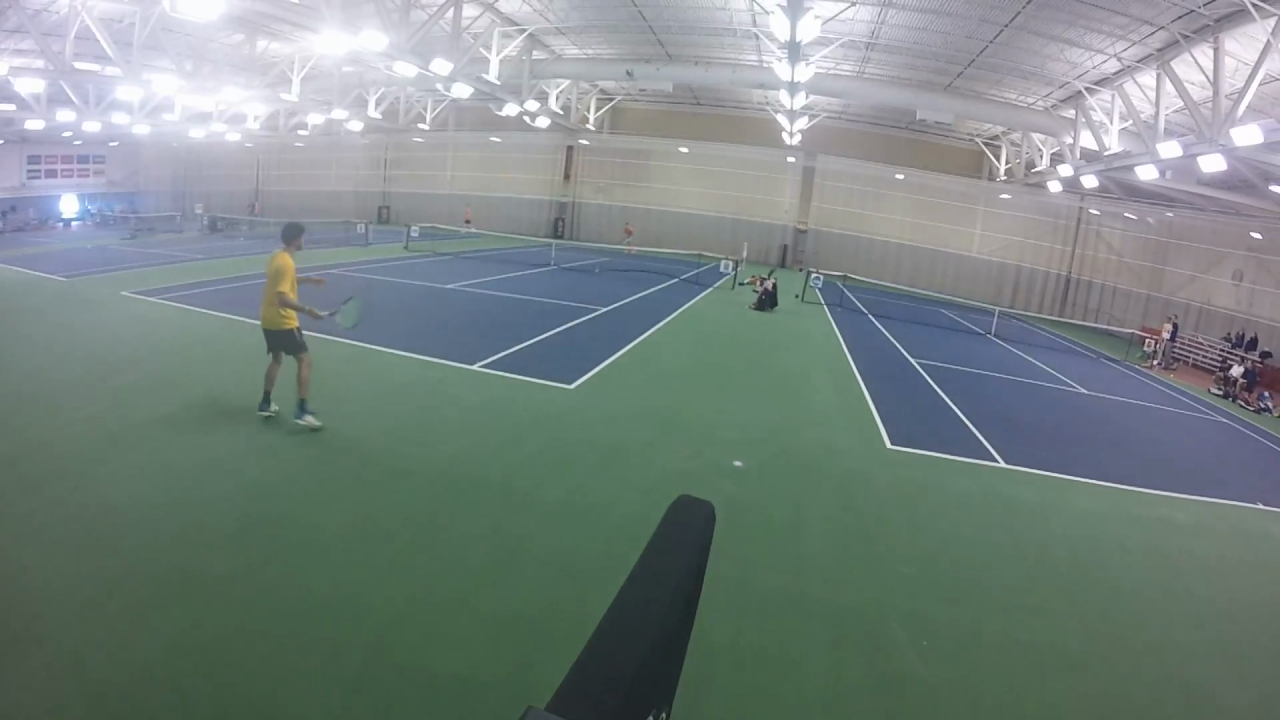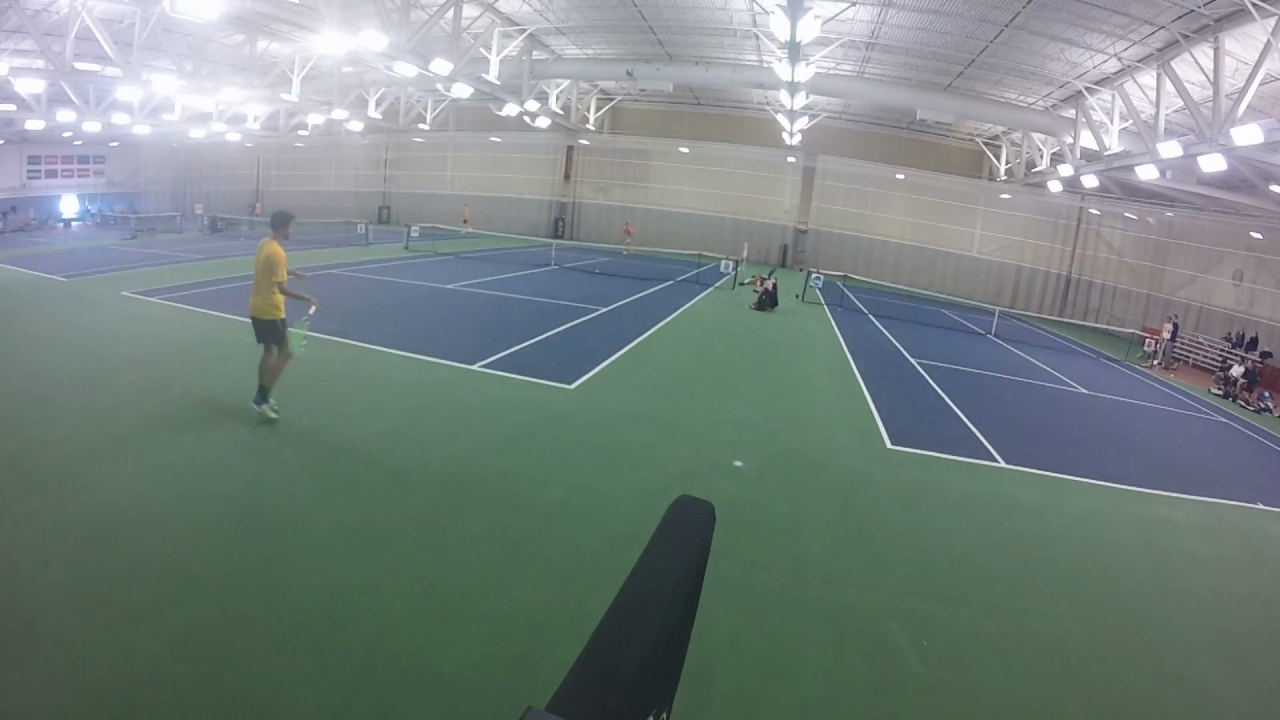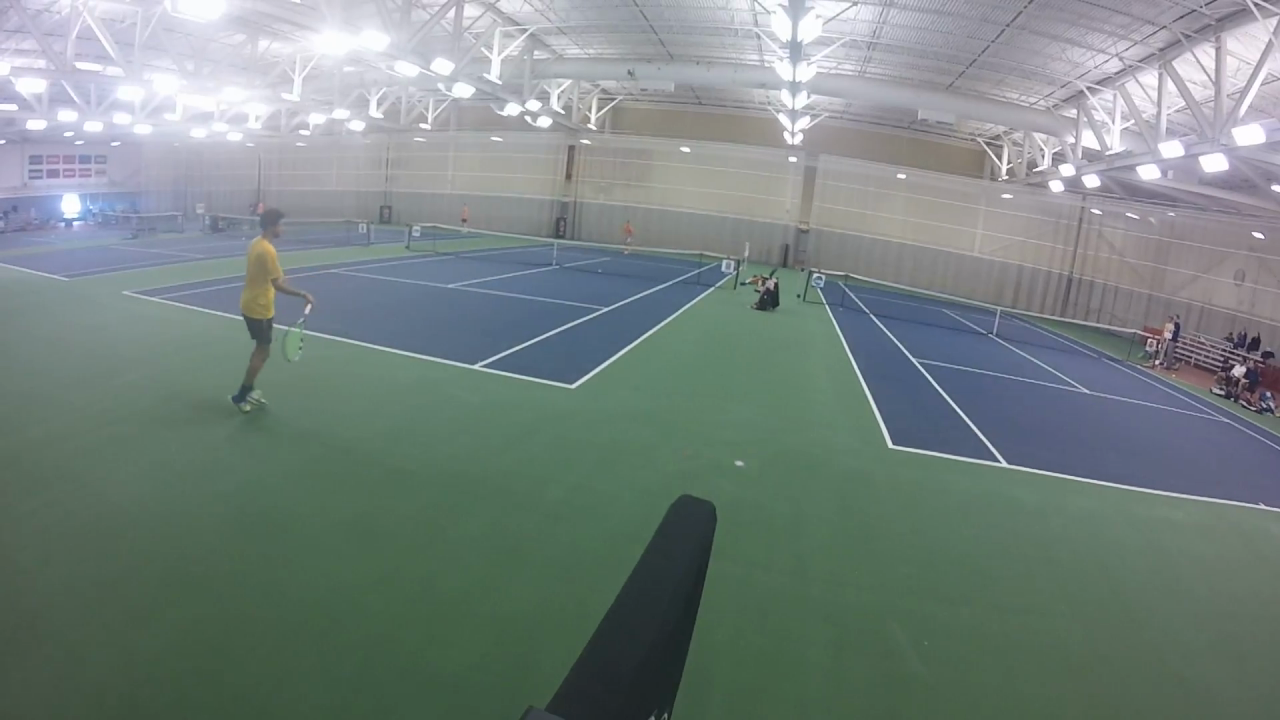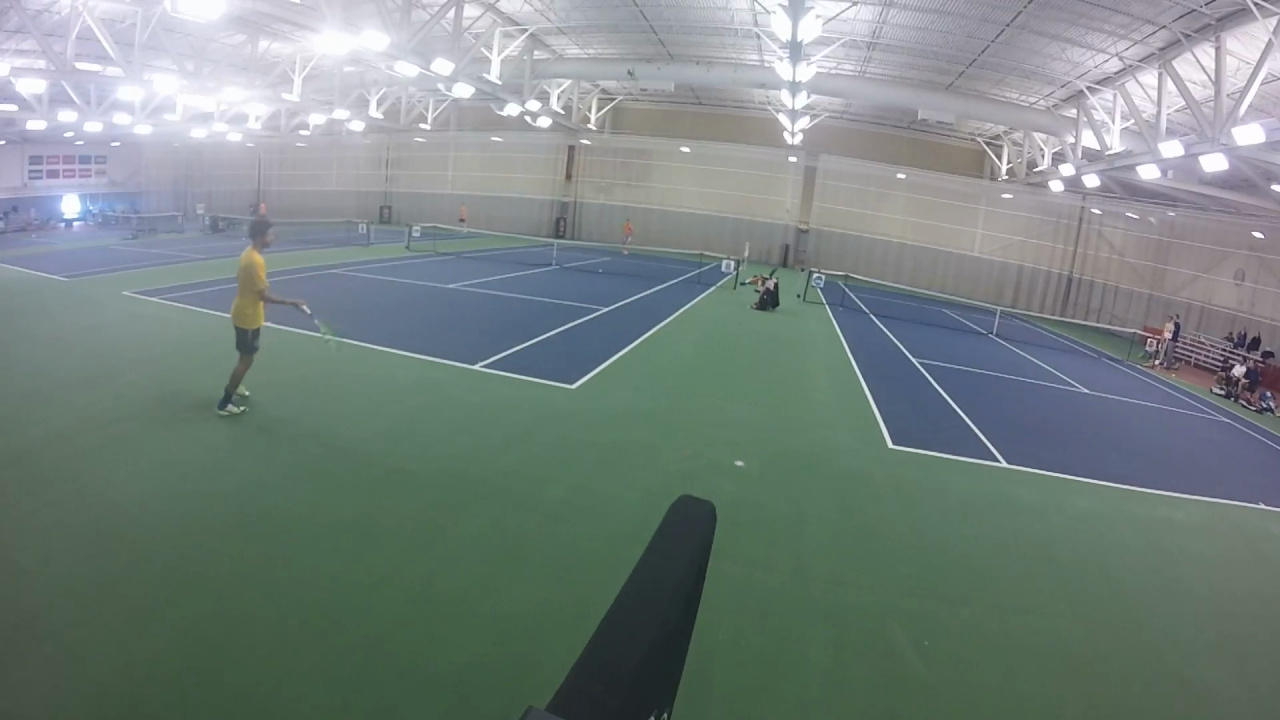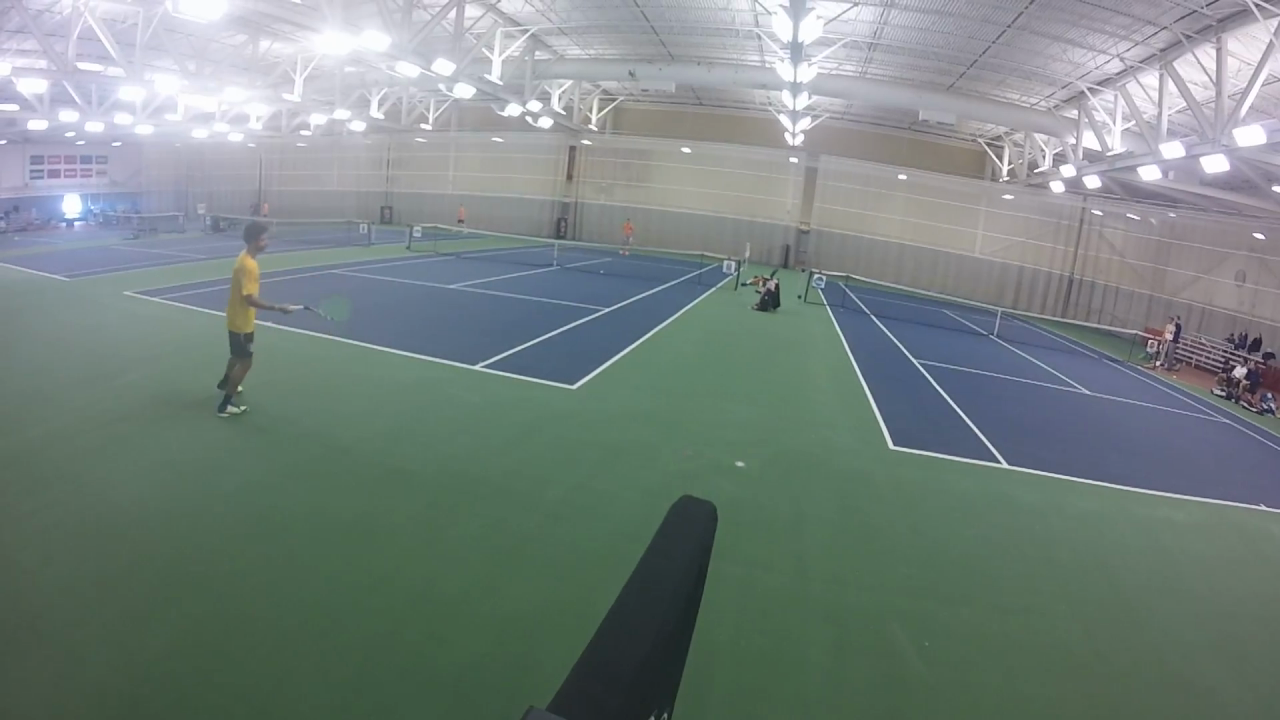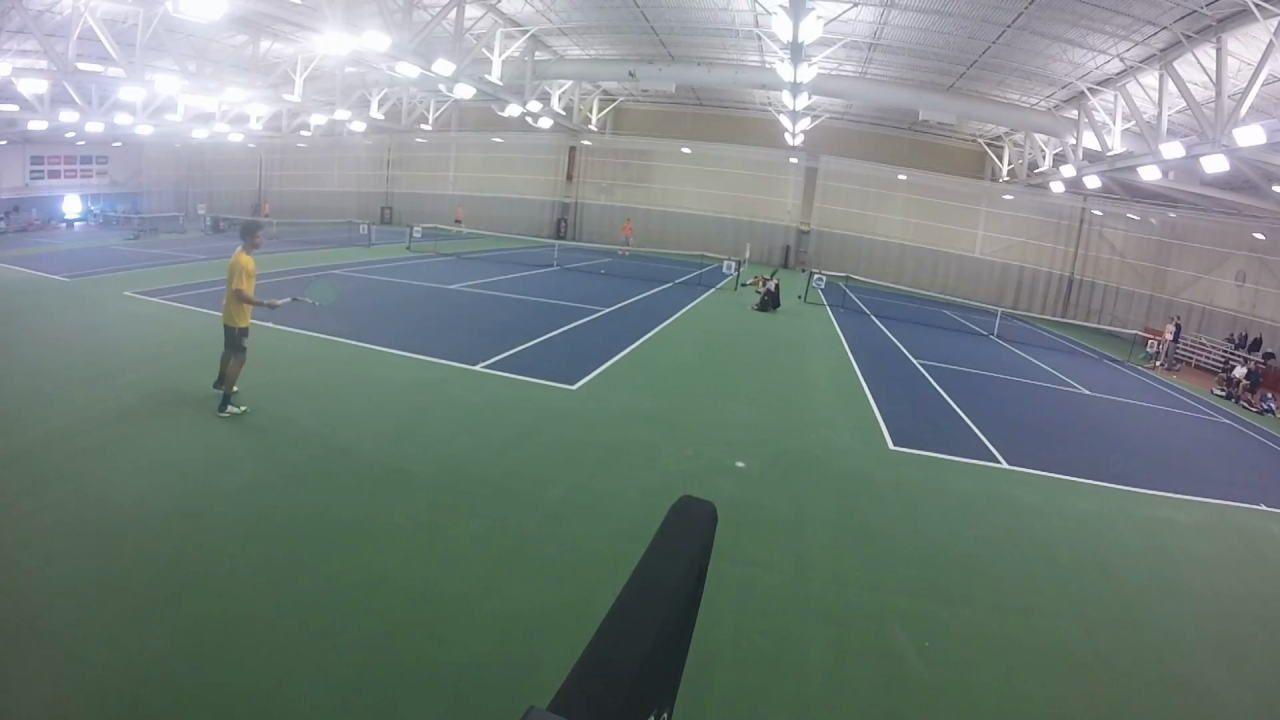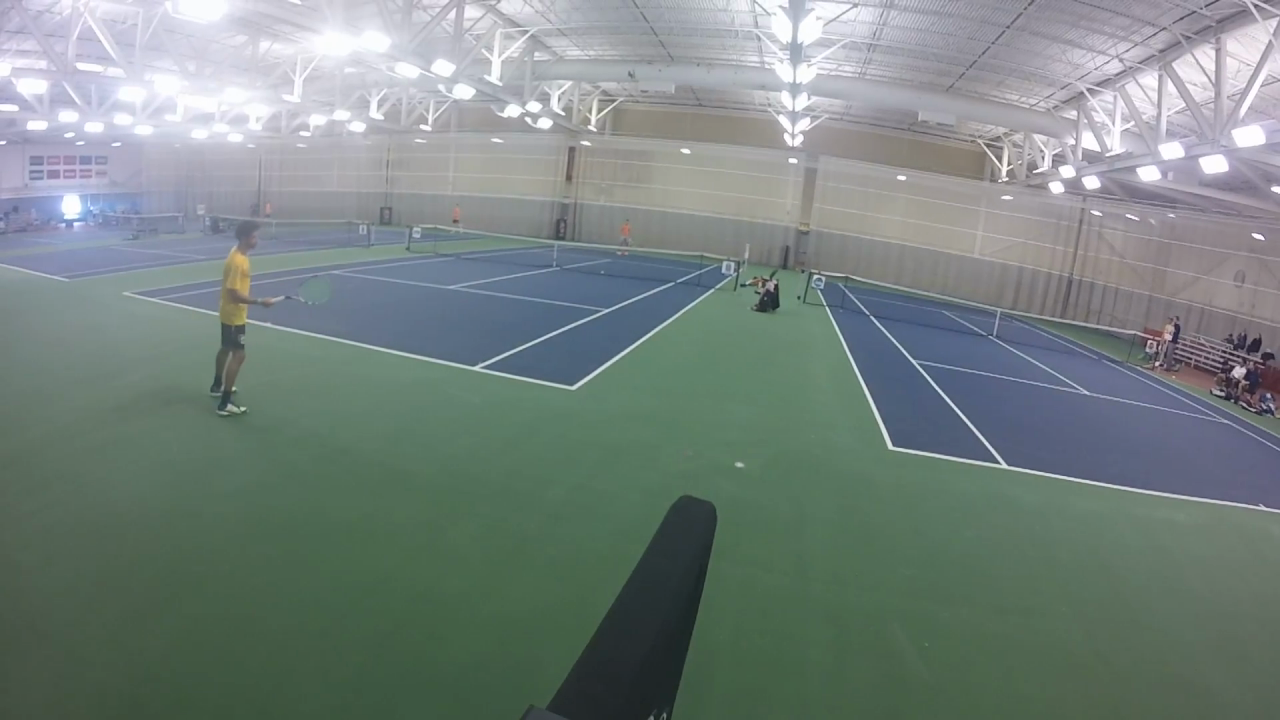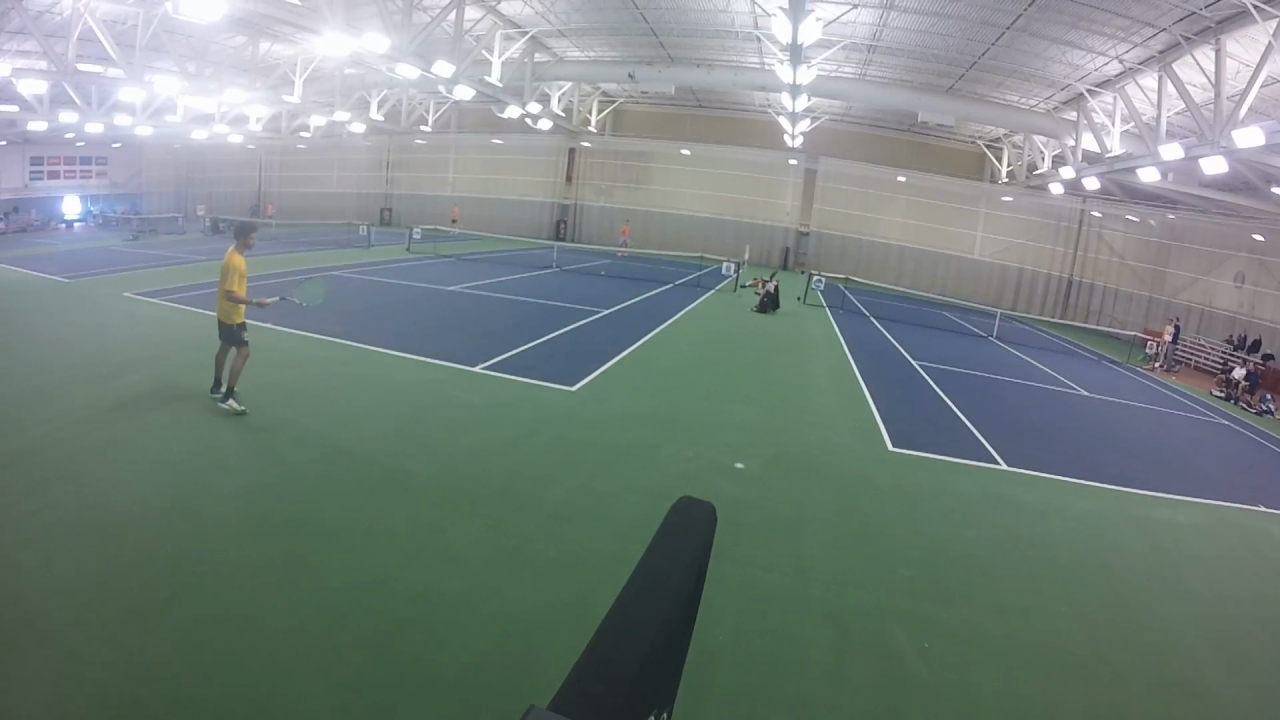
dt=0.1s
person 1, frame 1
left shoulder: (276, 256)
right shoulder: (287, 263)
right elbow: (282, 298)
left wrist: (308, 279)
right wrist: (308, 310)
left hip: (268, 320)
right hip: (284, 322)
left knee: (276, 359)
right knee: (304, 361)
left ankle: (265, 404)
right ankle: (303, 411)
person 1, frame 2
left shoulder: (264, 244)
right shoulder: (276, 253)
right elbow: (282, 287)
left wrist: (290, 272)
right wrist: (306, 298)
left hip: (257, 308)
right hip: (270, 311)
left knee: (269, 351)
right knee: (284, 353)
left ankle: (263, 397)
right ankle: (263, 398)
person 1, frame 3
left shoulder: (256, 244)
right shoulder: (268, 251)
right elbow: (277, 284)
left wrist: (277, 272)
right wrist: (301, 294)
left hip: (249, 306)
right hip: (260, 309)
left knee: (261, 347)
right knee: (263, 352)
left ankle: (249, 390)
right ankle: (241, 395)
person 1, frame 4
left shoulder: (248, 253)
right shoulder: (256, 261)
right elbow: (263, 295)
right wrist: (289, 302)
left hip: (242, 313)
right hip: (249, 318)
left knee: (246, 353)
right knee: (247, 358)
left ankle: (234, 388)
right ankle: (225, 403)
person 1, frame 5
left shoulder: (245, 258)
right shoulder: (247, 265)
right elbow: (250, 299)
right wrist: (277, 308)
left hip: (237, 316)
right hip: (241, 321)
left knee: (239, 355)
right knee: (245, 362)
left ankle: (225, 383)
right ankle: (225, 405)
person 1, frame 6
left shoulder: (244, 254)
right shoulder: (242, 262)
right elbow: (241, 294)
right wrist: (266, 303)
left hip: (234, 314)
right hip: (237, 317)
left knee: (230, 350)
right knee: (239, 358)
left ankle: (220, 382)
right ankle: (225, 404)
person 1, frame 7
left shoulder: (239, 253)
right shoulder: (237, 261)
right elbow: (234, 294)
left wrist: (254, 301)
right wrist: (260, 302)
left hip: (231, 312)
right hip: (233, 315)
left knee: (226, 348)
right knee: (238, 355)
left ankle: (217, 385)
right ankle: (224, 403)
person 1, frame 8
left shoulder: (234, 252)
right shoulder: (234, 262)
right elbow: (230, 295)
left wrist: (248, 301)
right wrist: (254, 302)
left hip: (225, 313)
right hip: (232, 315)
left knee: (225, 347)
right knee: (243, 353)
left ankle: (217, 386)
right ankle: (228, 398)
